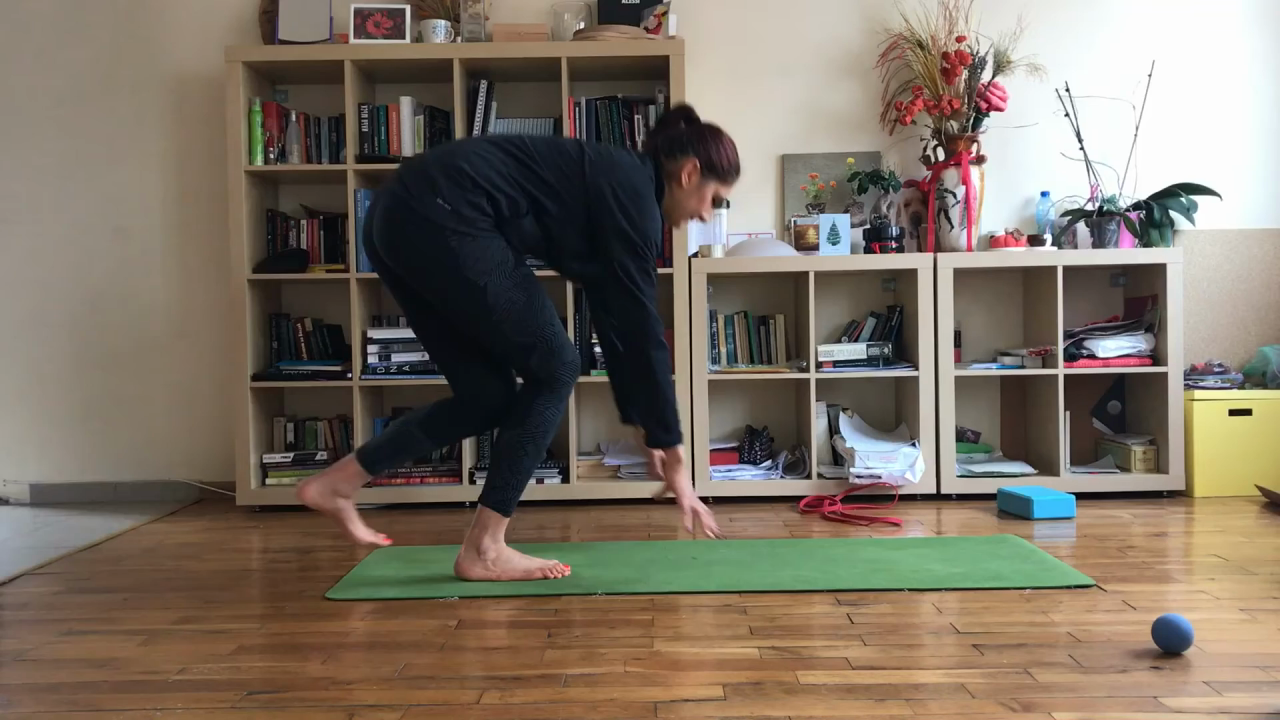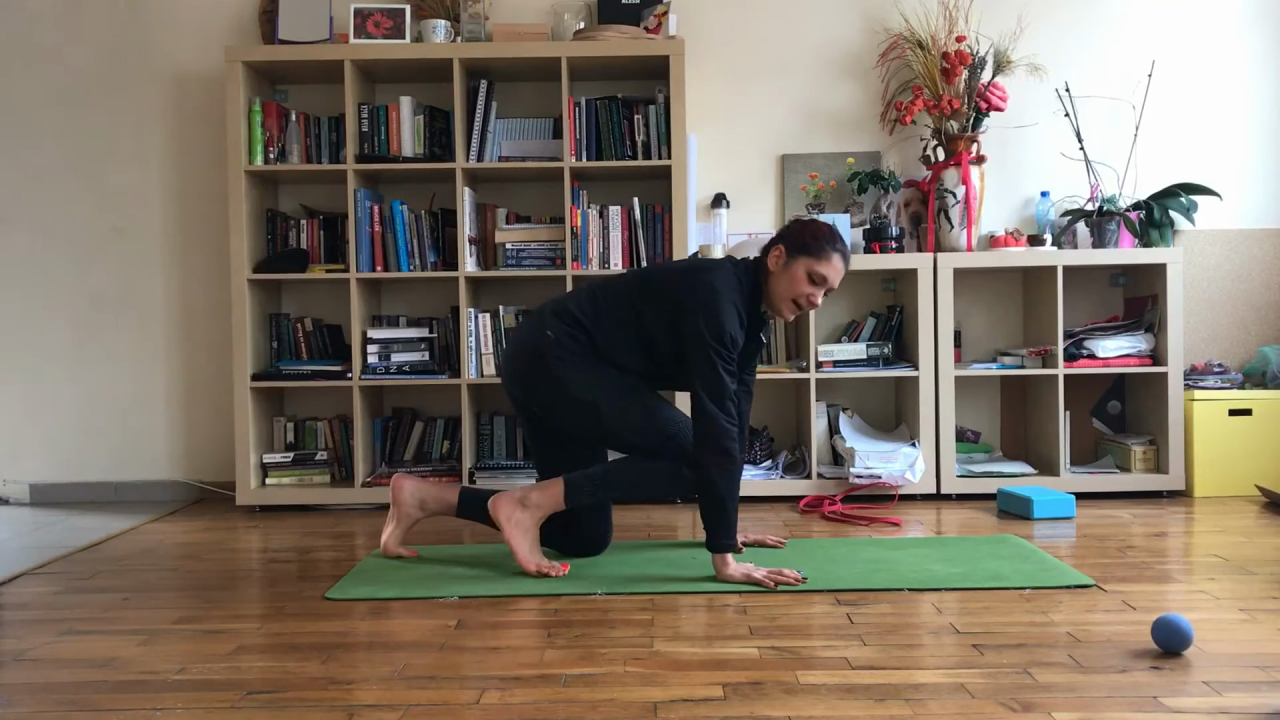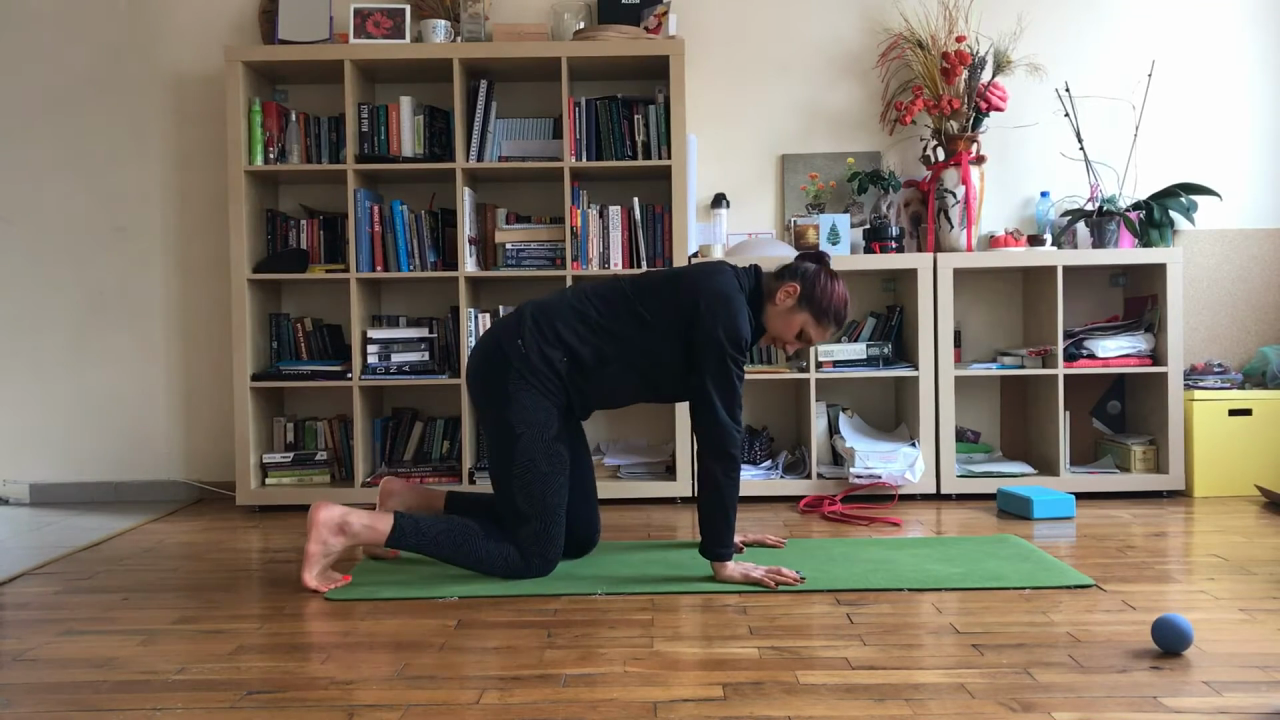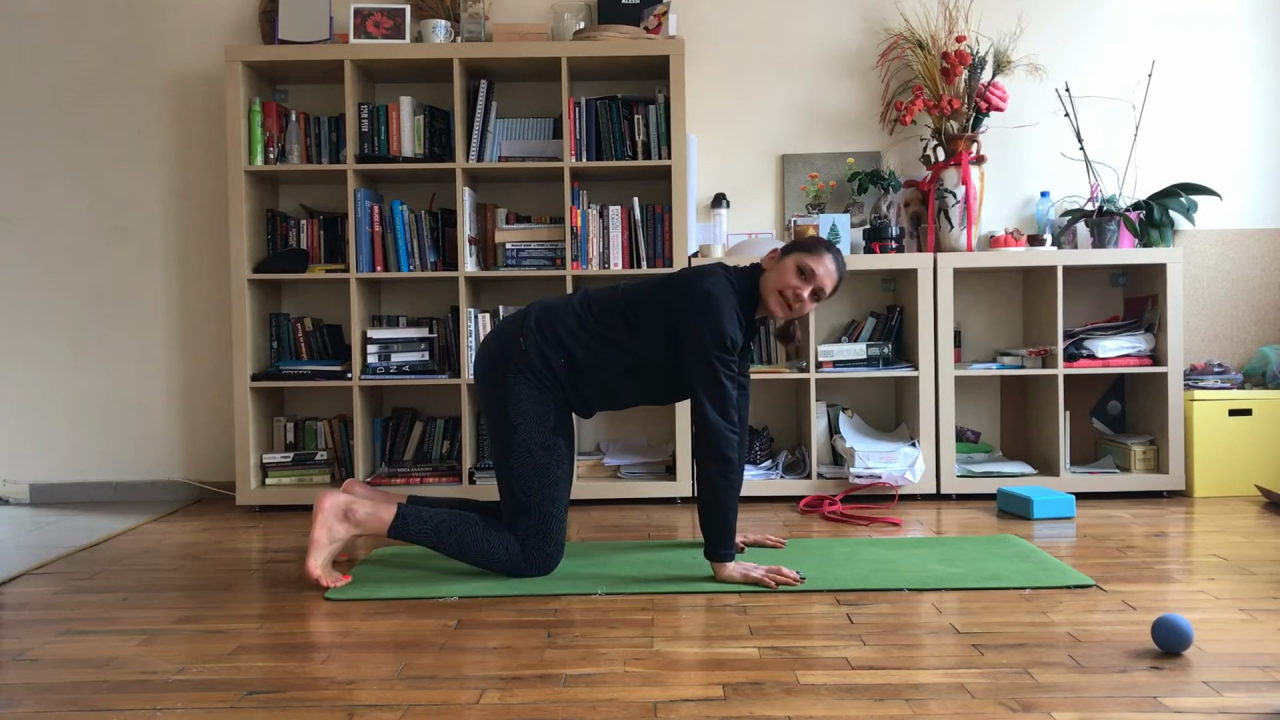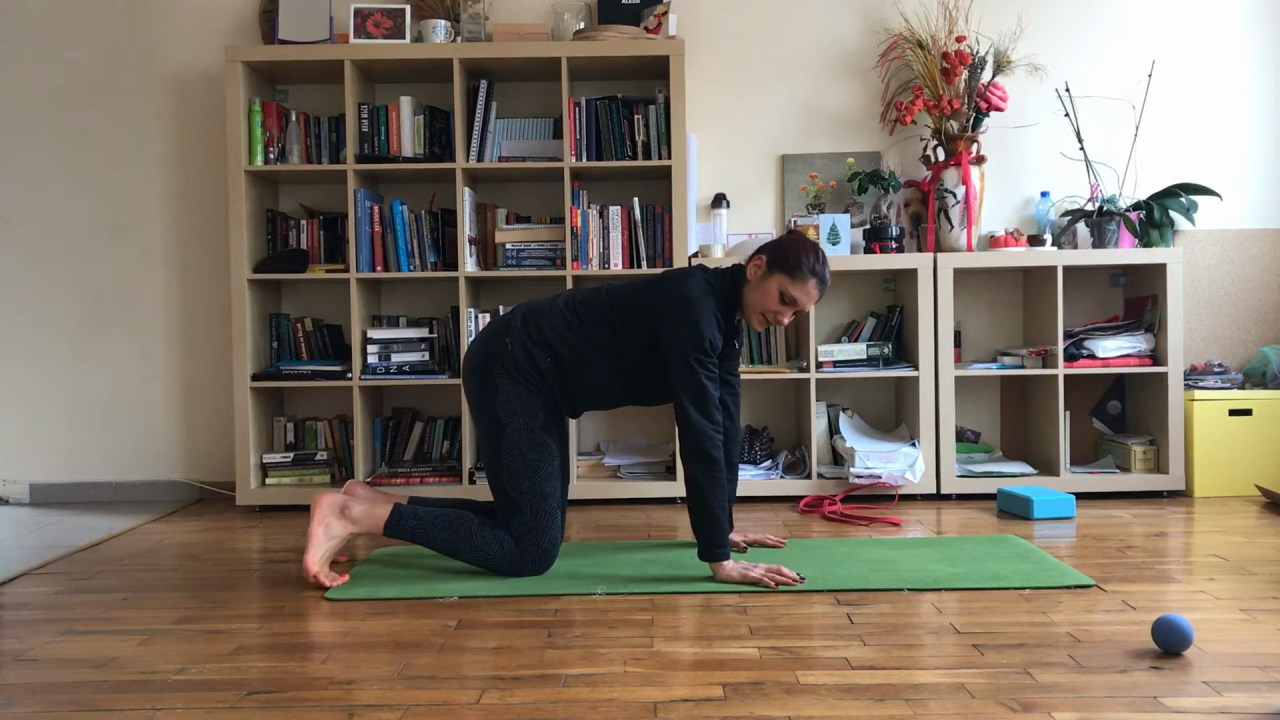
dt=1s
person 1, frame 1
left shoulder: (614, 184)
right shoulder: (632, 189)
left elbow: (614, 318)
right elbow: (642, 327)
left wrist: (648, 428)
right wrist: (673, 452)
left hip: (402, 219)
right hip: (439, 220)
left knee: (491, 397)
right knee: (554, 368)
left ankle: (338, 482)
right ankle: (483, 547)
person 1, frame 2
left shoulder: (749, 311)
right shoulder: (717, 293)
left elbow: (733, 419)
right elbow: (714, 425)
left wrist: (723, 525)
right wrist: (724, 557)
left hip: (555, 365)
right hip: (549, 356)
left knee: (584, 537)
right knee: (689, 452)
left ankle: (424, 496)
right ankle: (529, 502)
person 1, frame 3
left shoulder: (727, 302)
right shoulder: (725, 304)
left elbow: (714, 425)
right elbow: (719, 433)
left wrist: (720, 529)
right wrist: (721, 558)
left hip: (532, 369)
right hip: (521, 367)
left knee: (579, 537)
right knee: (533, 555)
left ankle: (410, 498)
right ankle: (347, 525)
person 1, frame 4
left shoulder: (738, 315)
right shoulder: (715, 300)
left elbow: (733, 425)
right elbow: (714, 432)
left wrist: (724, 527)
right wrist: (722, 558)
left hip: (536, 371)
right hip: (522, 366)
left knee: (532, 522)
right knee: (535, 551)
left ankle: (371, 500)
right ankle: (353, 515)
person 1, frame 5
left shoulder: (723, 315)
right shoulder: (694, 304)
left elbow: (724, 426)
right elbow: (699, 434)
left wrist: (723, 527)
right wrist: (720, 559)
left hip: (531, 376)
right hip: (511, 368)
left knee: (537, 526)
right knee: (532, 550)
left ankle: (372, 500)
right ankle: (352, 513)
